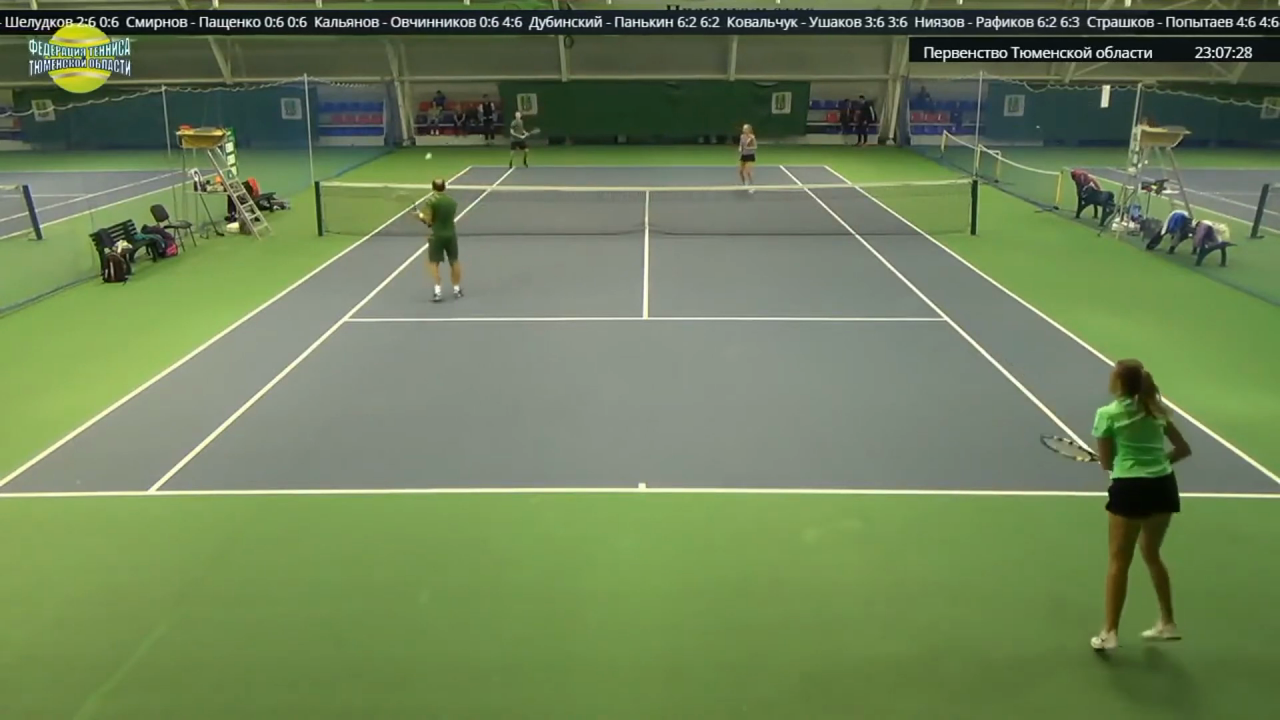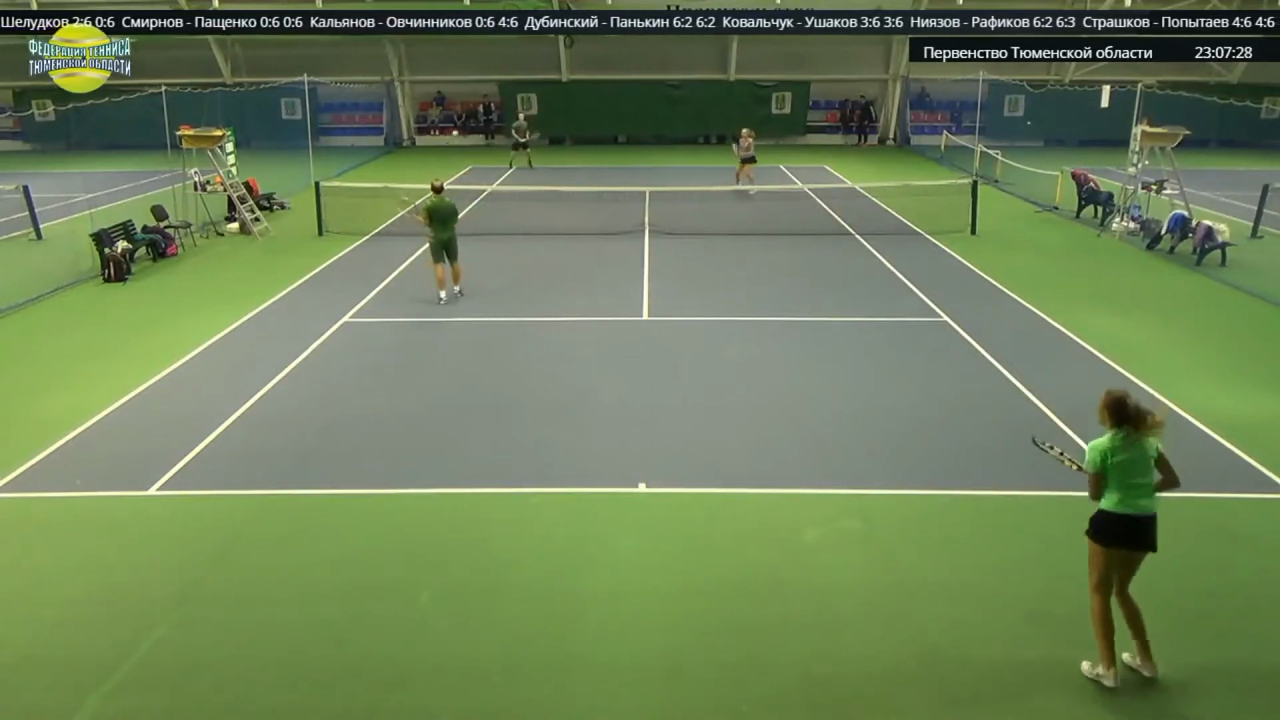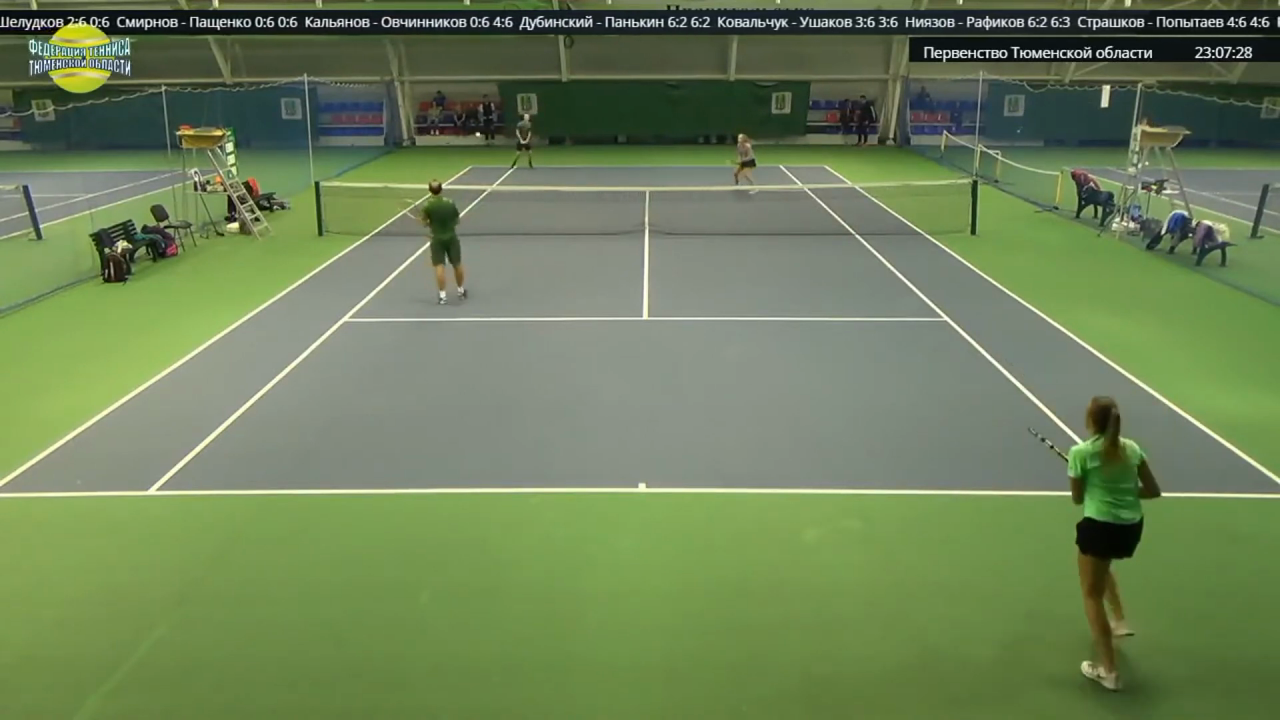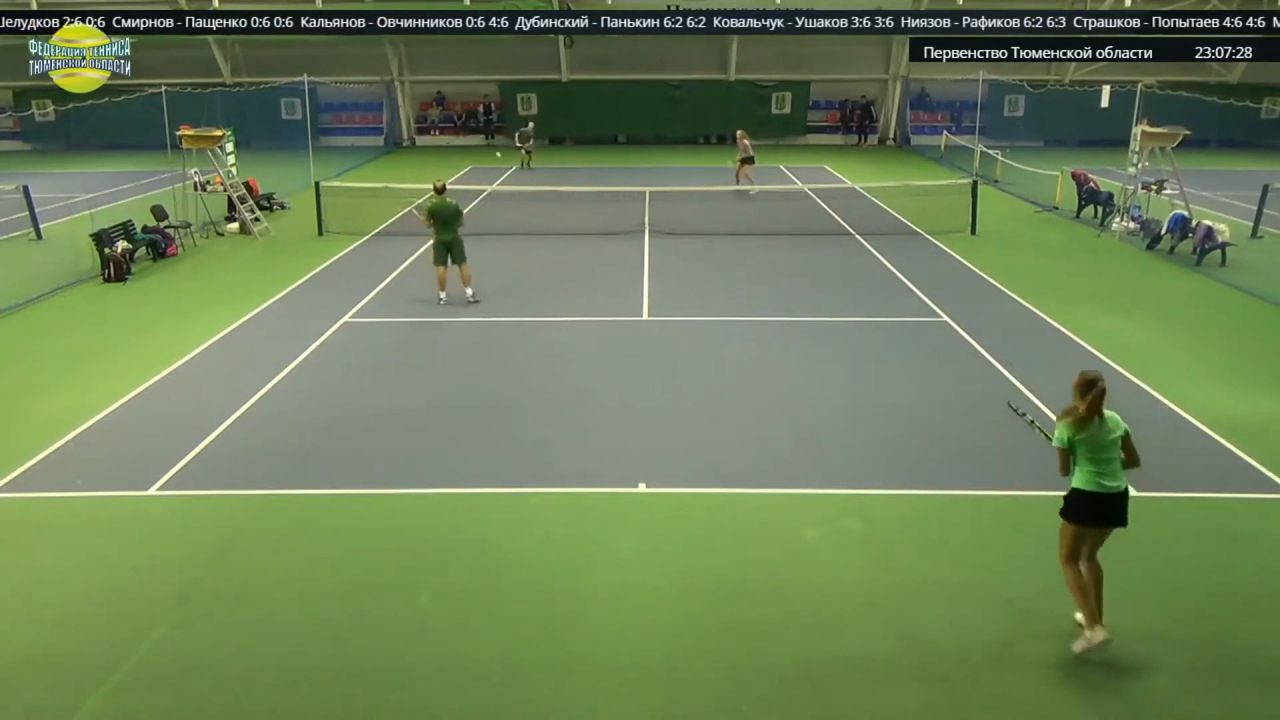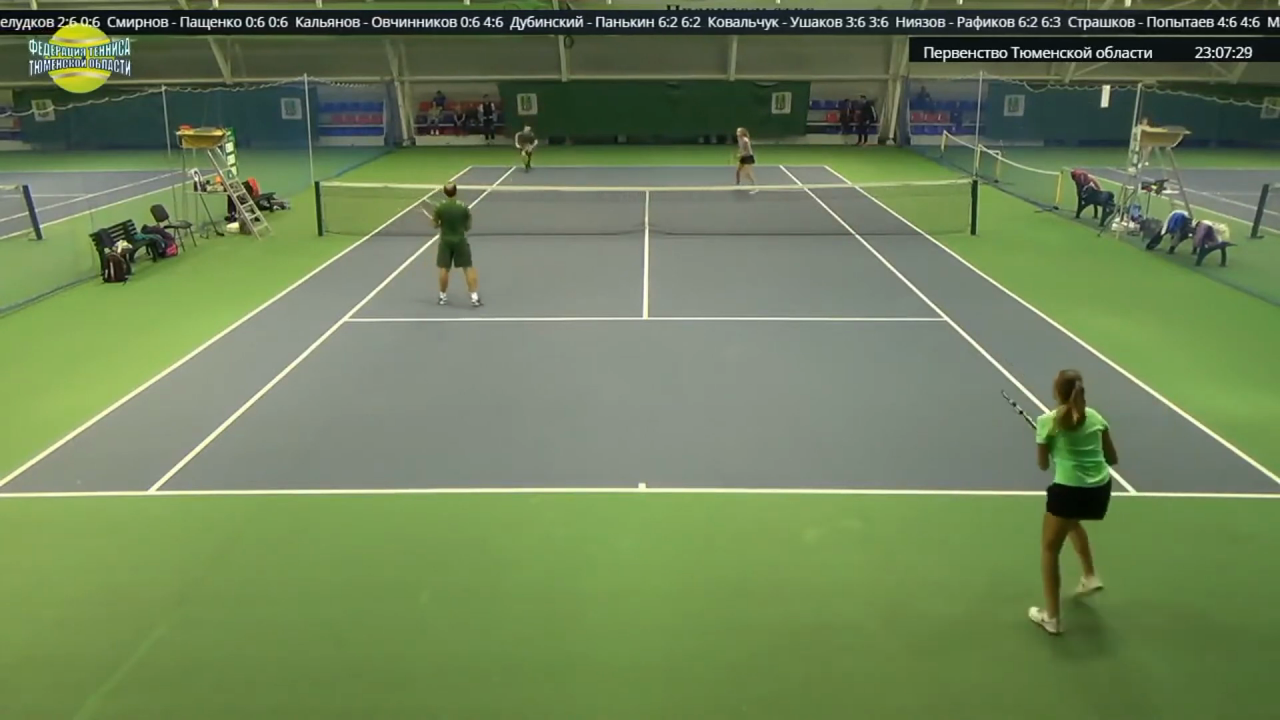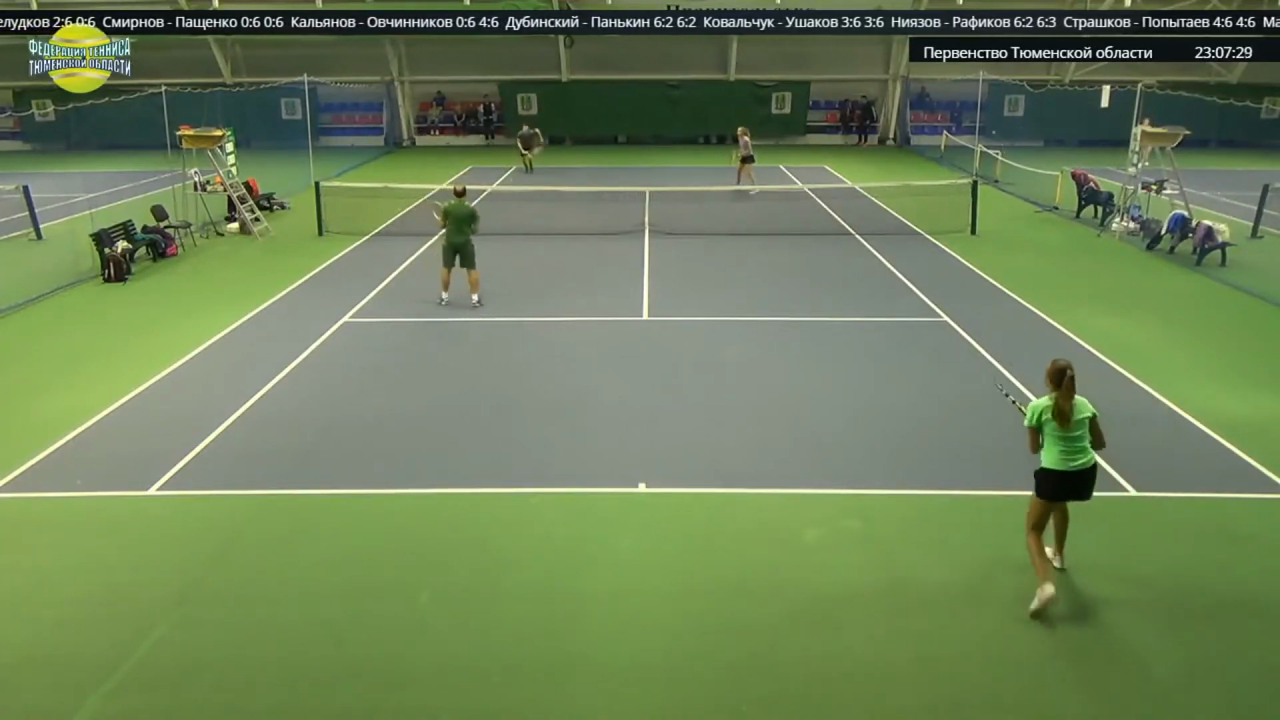
dt=0.2s
person 1, frame 1
left shoulder: (1107, 414)
right shoulder: (1156, 411)
left elbow: (1106, 463)
right elbow: (1183, 450)
left hip: (1129, 488)
right hip: (1164, 486)
left knee: (1119, 561)
right knee: (1151, 555)
left ankle: (1110, 632)
right ankle: (1167, 623)
person 1, frame 2
left shoulder: (1099, 447)
right shoulder: (1148, 440)
left elbow: (1095, 495)
right elbow: (1172, 481)
left hip: (1113, 521)
right hip: (1145, 523)
left knee: (1100, 593)
right knee: (1121, 590)
left ankle: (1106, 668)
right ankle: (1145, 659)
person 1, frame 3
left shoulder: (1081, 452)
right shoulder: (1131, 448)
left elbow: (1077, 498)
right elbow: (1153, 490)
left hip: (1099, 527)
right hip: (1132, 527)
left knee: (1092, 594)
right knee: (1102, 573)
left ankle: (1108, 670)
right ankle: (1119, 621)
person 1, frame 4
left shoulder: (1067, 424)
right shoulder: (1115, 420)
left elbow: (1064, 470)
right elbow: (1133, 461)
left hip: (1086, 497)
right hip: (1118, 498)
left knee: (1070, 561)
right knee: (1088, 555)
left ankle: (1094, 628)
right ankle: (1093, 619)
person 1, frame 5
left shoulder: (1047, 421)
right shoulder: (1095, 417)
left elbow: (1043, 465)
right elbow: (1112, 458)
left hip: (1068, 491)
right hip: (1100, 490)
left knee: (1050, 549)
right knee: (1072, 524)
left ankle: (1051, 616)
right ankle: (1090, 576)
person 1, frame 6
left shoulder: (1037, 407)
right shoulder: (1084, 404)
left elbow: (1034, 448)
right elbow: (1100, 443)
left hip: (1055, 474)
right hip: (1086, 472)
left knee: (1033, 531)
right knee: (1059, 502)
left ankle: (1046, 585)
right ankle: (1058, 555)
